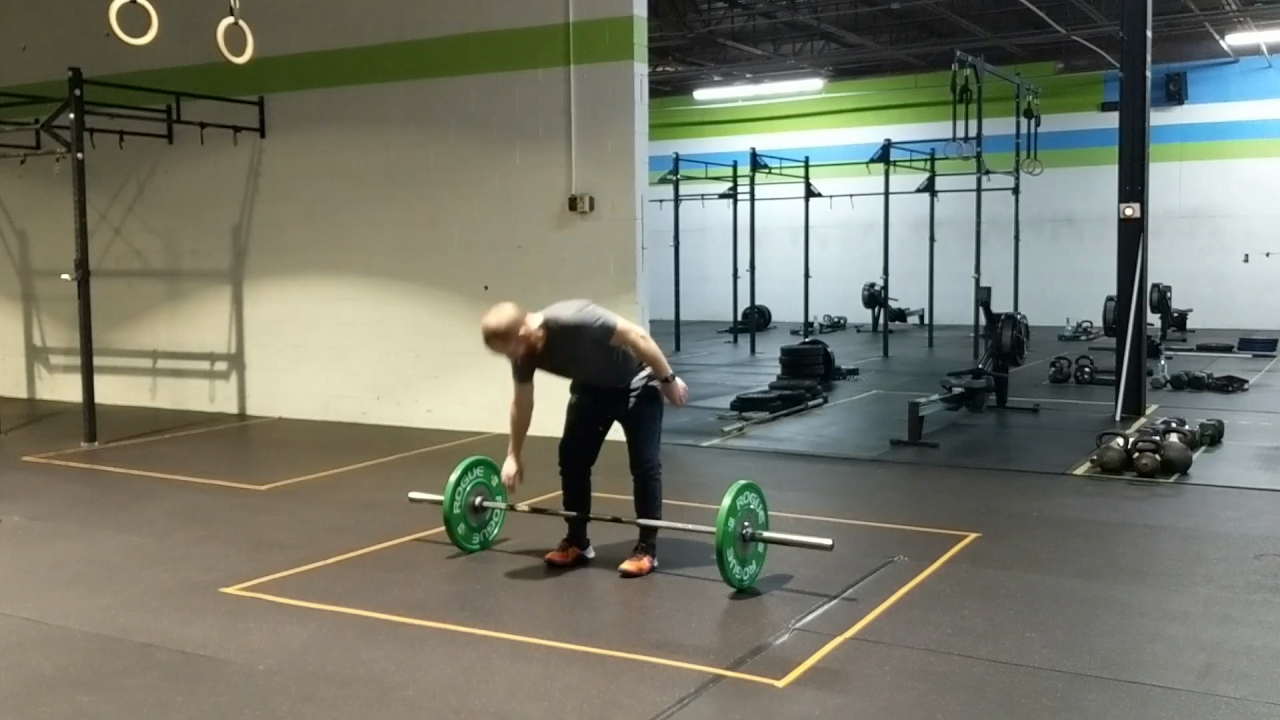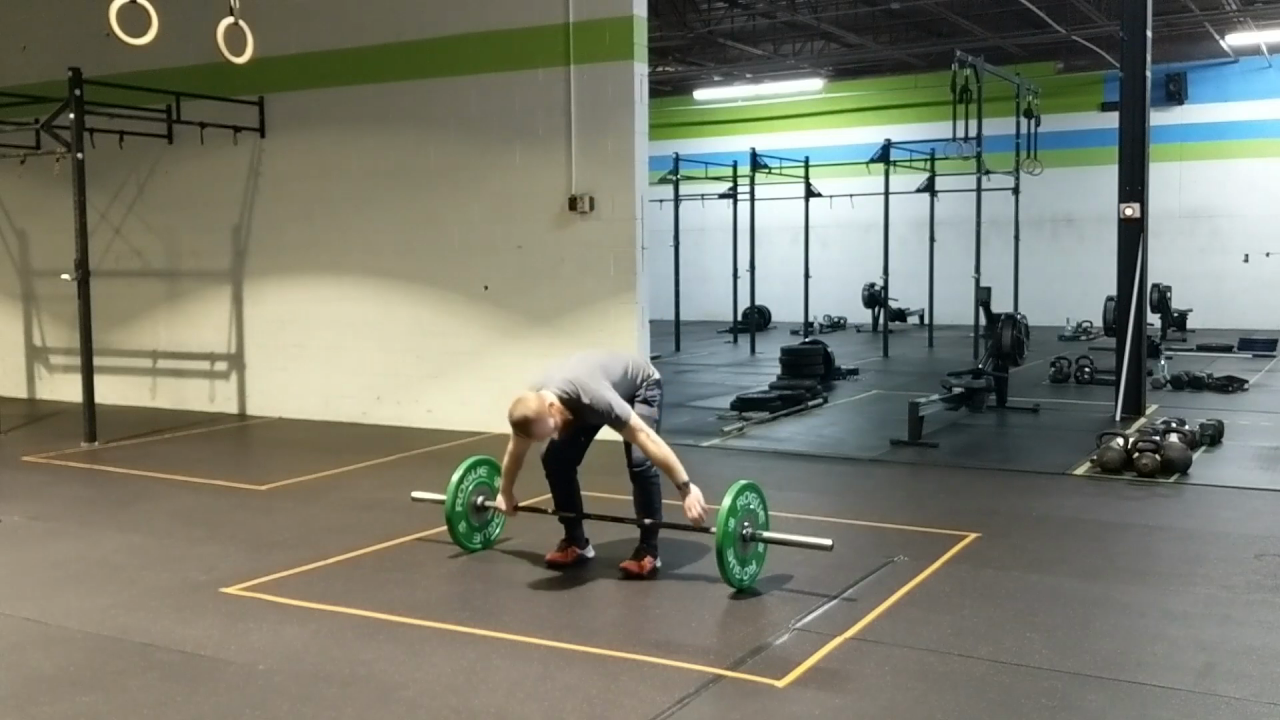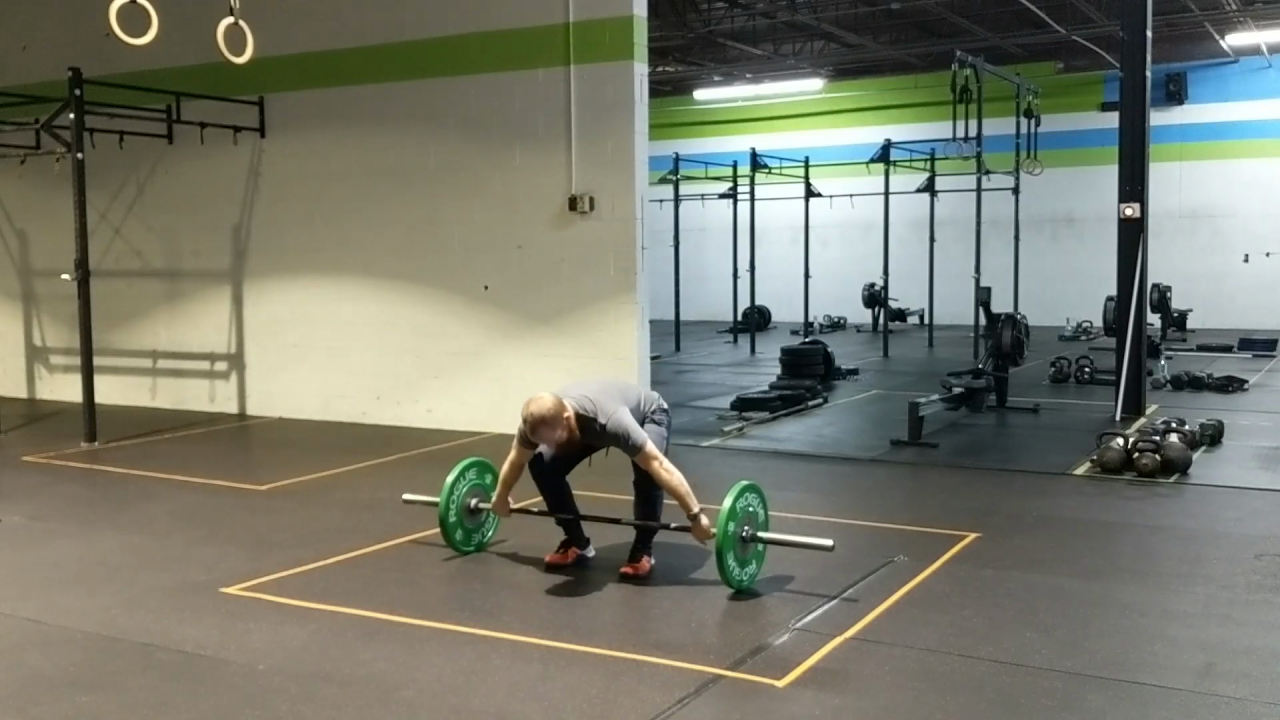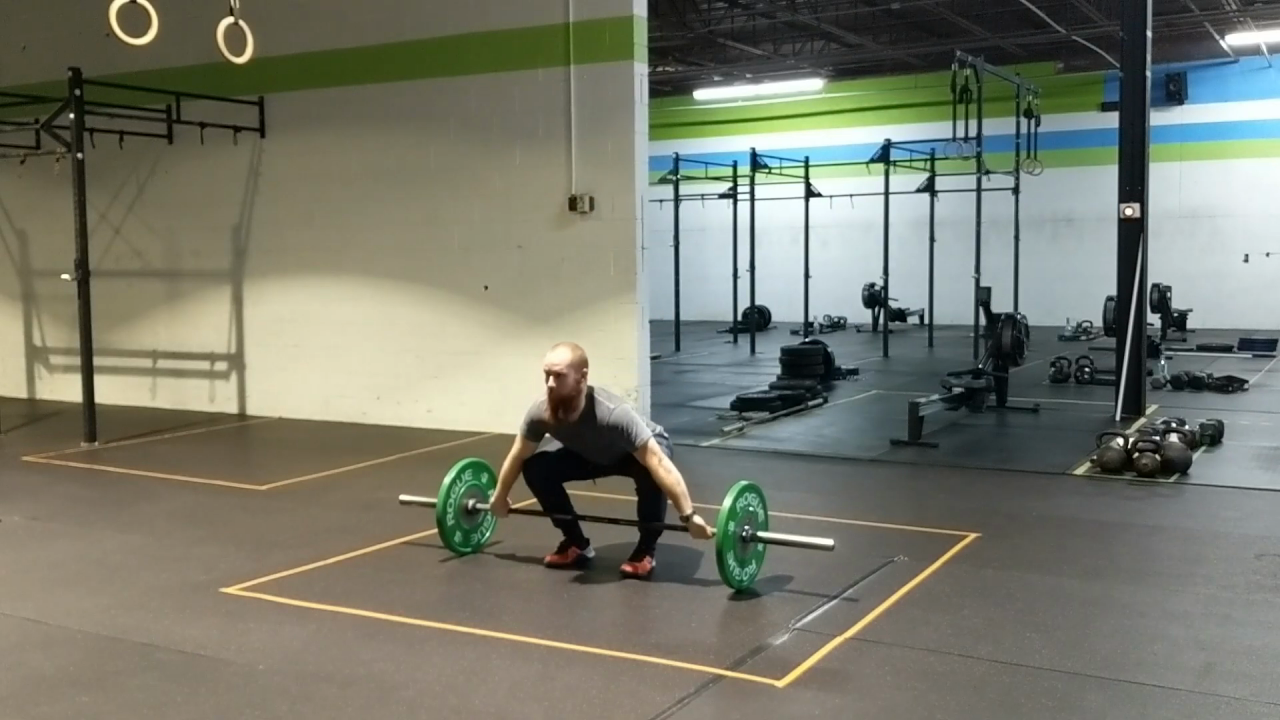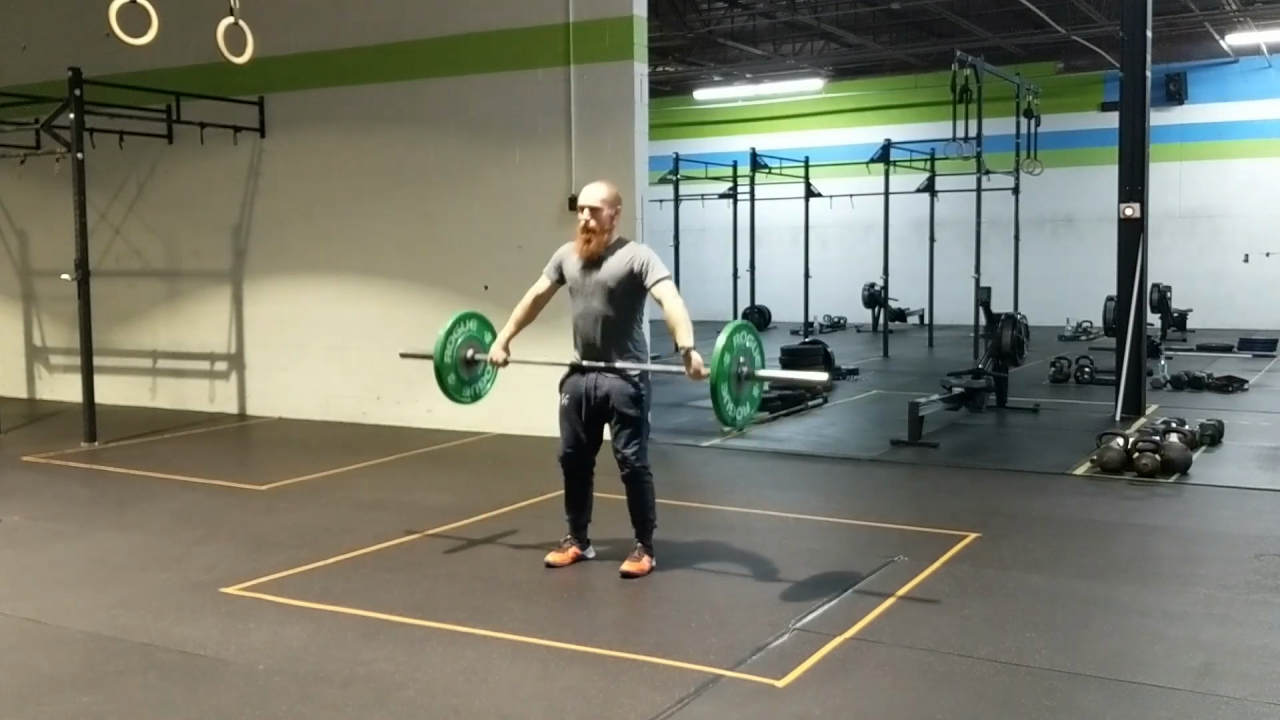
dt=1s
person 1, frame 1
left shoulder: (575, 320)
right shoulder: (524, 352)
left elbow: (637, 336)
right elbow: (521, 403)
left wrist: (668, 380)
right wrist: (513, 456)
left hip: (636, 381)
right hip: (592, 389)
left knee: (644, 462)
right knee: (572, 459)
left ankle: (646, 548)
right ankle: (577, 541)
person 1, frame 2
left shoulder: (591, 396)
right shoulder: (532, 409)
left elbow: (645, 438)
right elbow: (516, 451)
left wrist: (686, 487)
right wrist: (506, 493)
left hip: (640, 384)
left knee: (640, 462)
right knee: (555, 458)
left ankle: (648, 550)
right ankle: (575, 542)
person 1, frame 3
left shoulder: (611, 420)
right shoulder: (537, 421)
left elbow: (660, 467)
right elbow: (516, 461)
left wrist: (696, 515)
right wrist: (500, 498)
left hip: (648, 412)
left knee: (647, 472)
right knee: (541, 464)
left ankle: (643, 550)
right ankle: (576, 543)
person 1, frame 4
left shoulder: (613, 414)
right shoulder: (540, 412)
left elbow: (659, 464)
right elbow: (517, 456)
left wrist: (689, 515)
right wrist: (500, 496)
left hip: (648, 447)
left knee: (650, 474)
right knee: (535, 468)
left ankle: (646, 551)
right ankle: (576, 544)
person 1, frame 5
left shoulder: (636, 256)
right shoulder: (567, 255)
left elbow: (670, 298)
right elbow: (536, 296)
left wrist: (687, 349)
right wrist: (503, 339)
left hip: (625, 377)
right hip: (580, 375)
left knee: (632, 462)
right knee: (573, 459)
left ankle: (645, 548)
right ankle: (577, 540)
